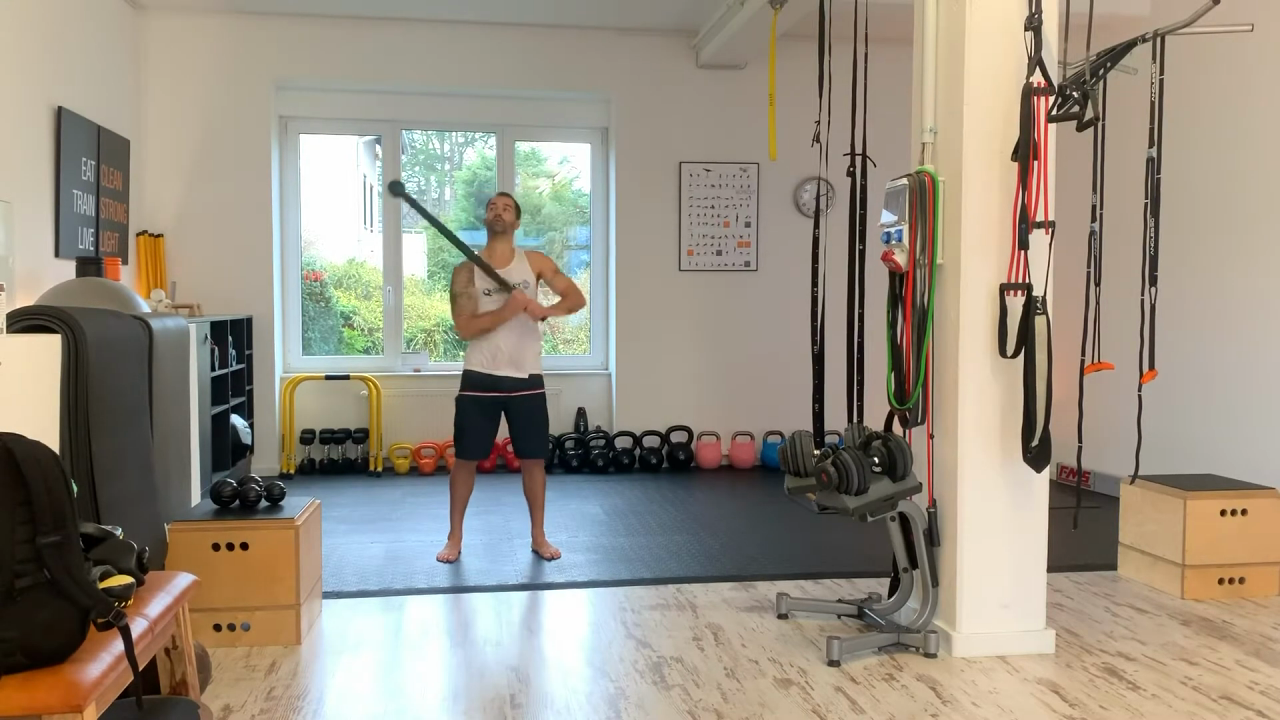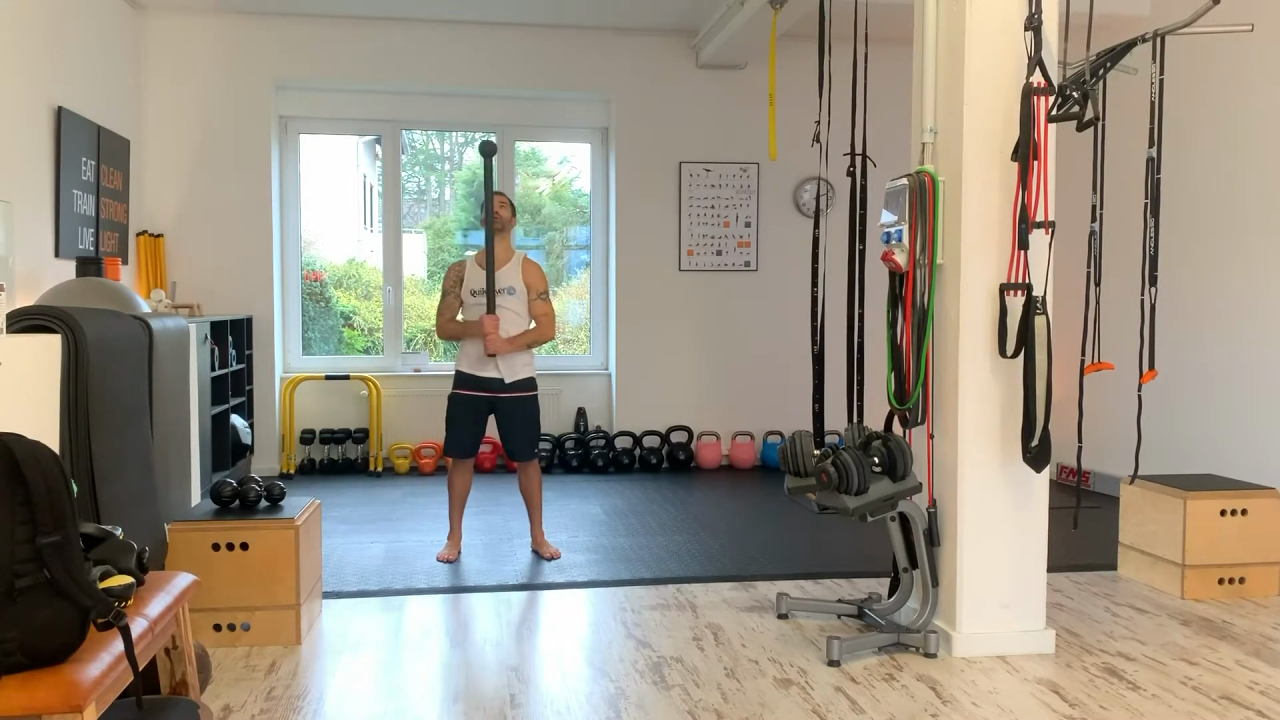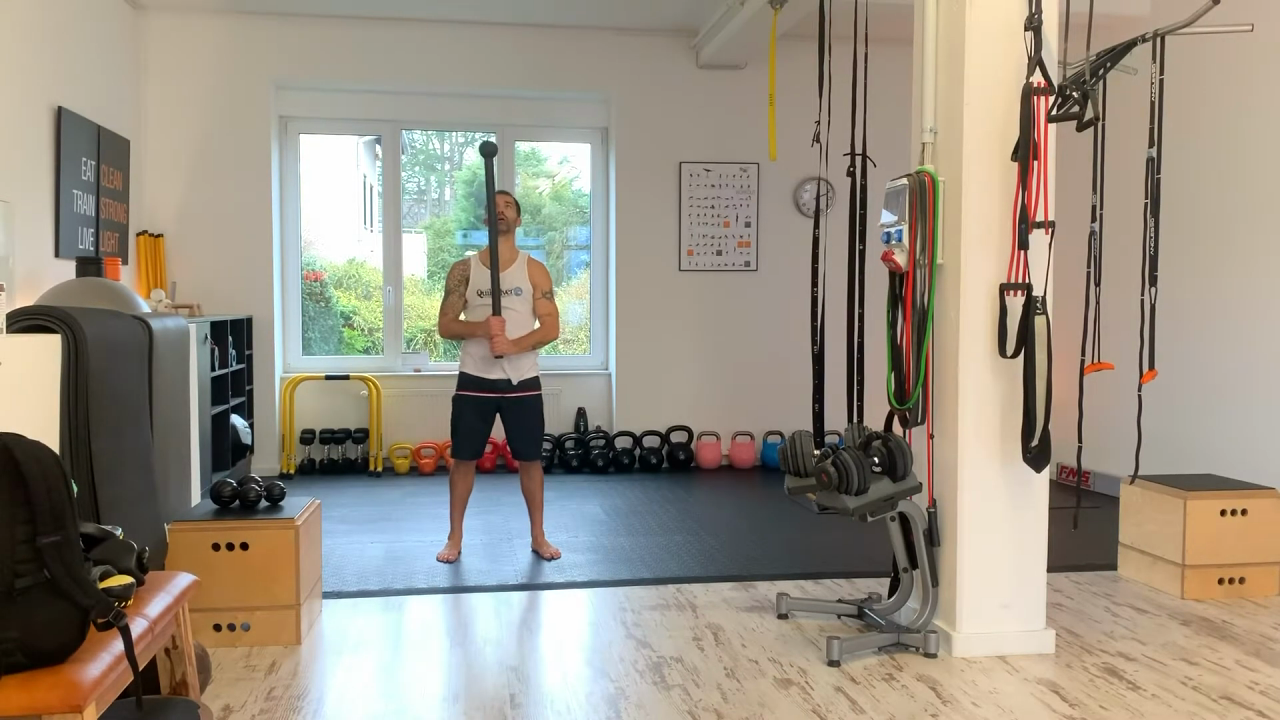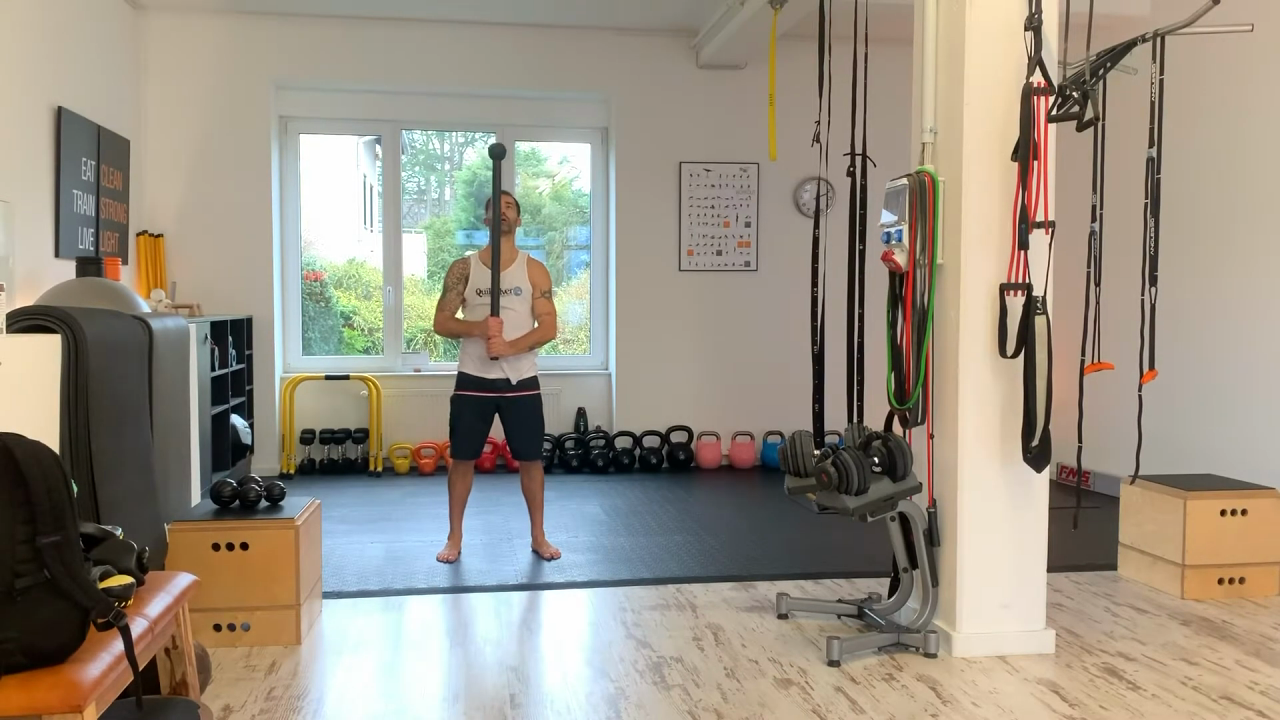
dt=0.4s
person 1, frame 1
left shoulder: (533, 261)
right shoulder: (466, 271)
left elbow: (577, 297)
right elbow: (464, 328)
left wrist: (546, 309)
right wrist: (510, 308)
left hip: (525, 379)
right hip: (480, 379)
left knee: (533, 458)
right knee: (466, 458)
left ankle: (538, 536)
right ankle: (455, 537)
person 1, frame 2
left shoulder: (529, 270)
right shoulder: (460, 271)
left elbow: (547, 328)
right elbow: (443, 326)
left wrist: (507, 344)
right wrist: (475, 328)
left hip: (517, 381)
right hip: (471, 380)
left knee: (527, 459)
right knee: (460, 458)
left ankle: (537, 536)
right ankle: (454, 537)
person 1, frame 3
left shoulder: (534, 270)
right shoulder: (463, 269)
left elbow: (551, 327)
right elbow: (446, 325)
left wrist: (514, 345)
right wrist: (481, 329)
left hip: (522, 381)
right hip: (475, 381)
left knee: (530, 459)
right knee: (464, 459)
left ankle: (538, 536)
right ankle: (455, 537)
person 1, frame 4
left shoulder: (534, 269)
right shoulder: (463, 268)
left elbow: (548, 328)
right elbow: (441, 322)
left wrist: (509, 347)
right wrist: (479, 329)
left hip: (521, 381)
right hip: (474, 380)
left knee: (530, 459)
right knee: (463, 459)
left ankle: (538, 536)
right ankle: (455, 537)
